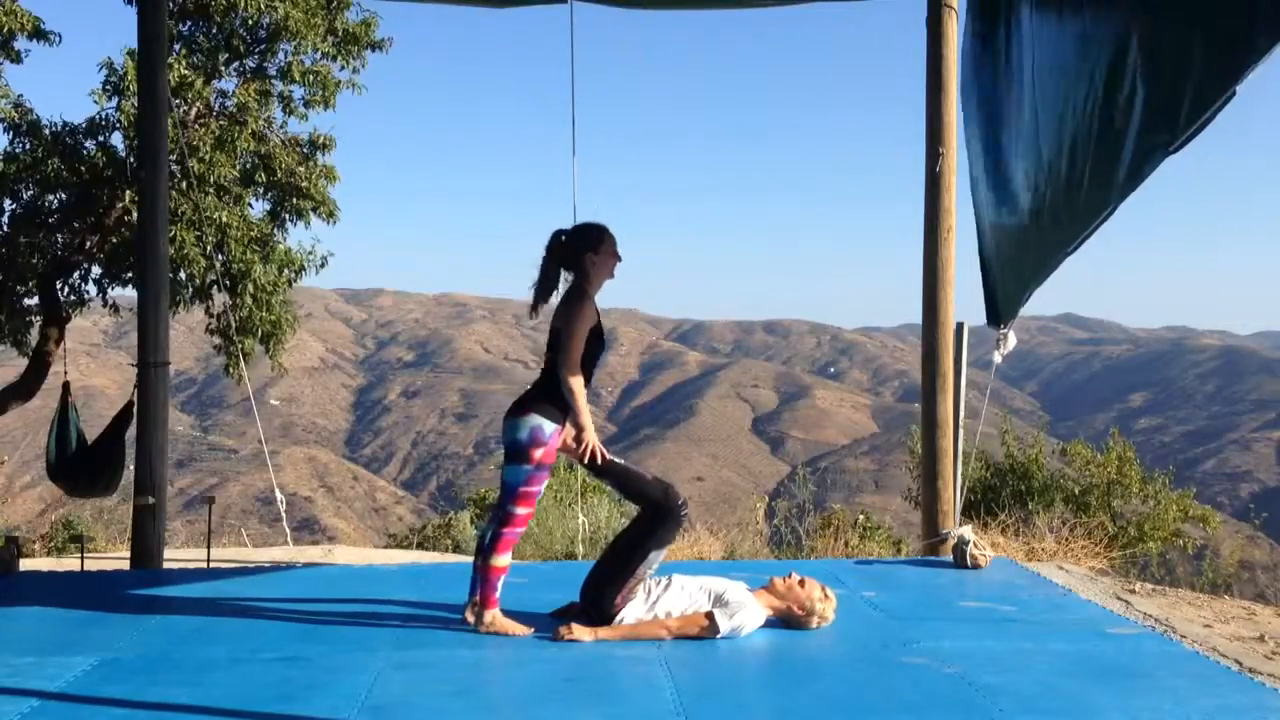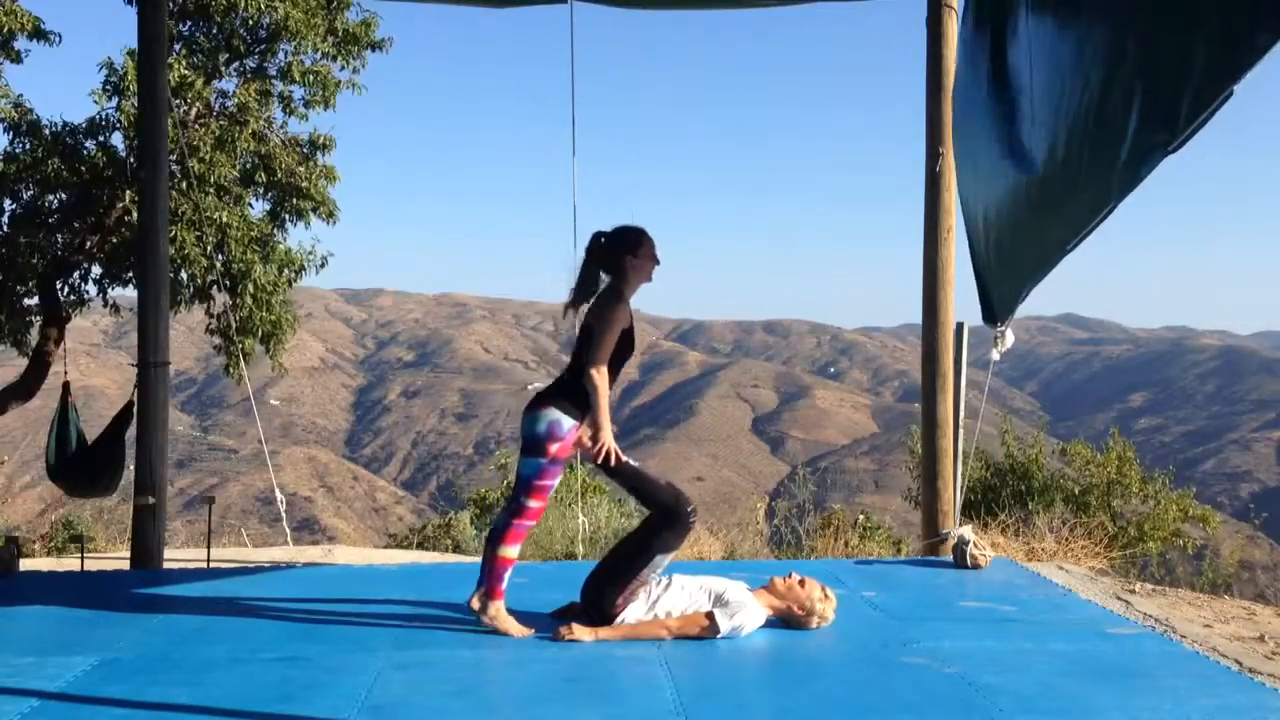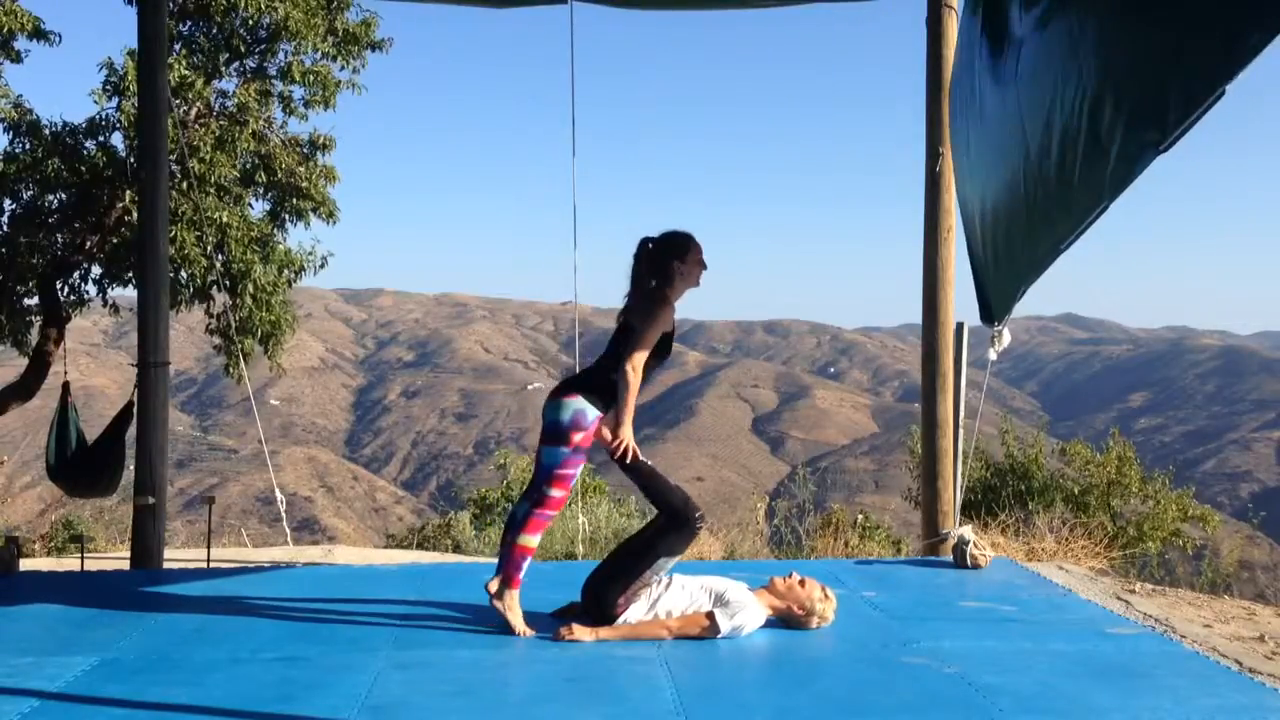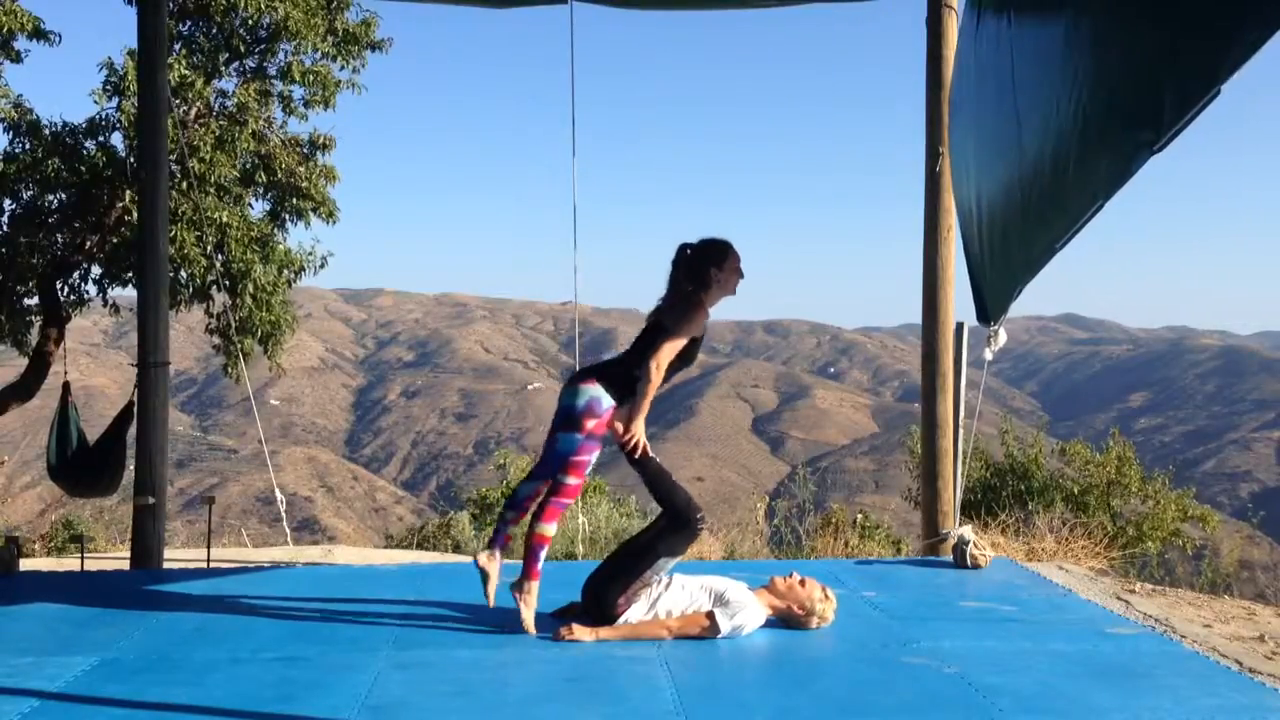
dt=0.2s
person 1, frame 1
left shoulder: (576, 300)
right shoulder: (582, 303)
right elbow: (569, 371)
left wrist: (569, 423)
right wrist: (586, 427)
left hip: (534, 416)
right hip: (538, 421)
left knee: (505, 513)
right knee: (514, 517)
left ankle: (476, 604)
right ankle: (487, 613)
person 1, frame 2
left shoulder: (608, 300)
right shoulder: (617, 305)
right elbow: (596, 369)
left wrist: (588, 422)
right wrist: (604, 428)
left hip: (551, 411)
right hip: (557, 417)
left knee: (520, 506)
right knee: (526, 510)
left ankle: (484, 596)
right ankle: (492, 604)
person 1, frame 3
left shoulder: (649, 300)
right shoulder: (662, 308)
right elbow: (631, 368)
left wrist: (611, 416)
right wrist: (625, 424)
left hip: (572, 400)
right hip: (579, 408)
left knee: (539, 493)
right knee: (547, 501)
left ankle: (501, 580)
right ankle: (508, 591)
person 1, frame 4
left shoulder: (683, 303)
right shoulder: (697, 313)
right elbow: (655, 365)
left wrist: (625, 411)
right wrist: (638, 420)
left hip: (589, 388)
right hip: (595, 398)
left knee: (544, 475)
right knee: (562, 491)
left ankle: (493, 553)
right ankle: (528, 582)
person 2, frame 1
left shoulder: (746, 616)
right shoulder: (743, 595)
left elbow: (670, 629)
left wrist: (596, 633)
left hip: (614, 606)
right hip: (613, 603)
left knee: (669, 505)
person 2, frame 2
left shoulder: (746, 616)
right shoulder: (743, 596)
left elbow: (671, 628)
left wrist: (596, 633)
left hip: (615, 607)
right hip: (613, 602)
left knee: (679, 512)
person 2, frame 3
left shoulder: (746, 616)
right shoulder: (744, 597)
left elbow: (671, 628)
left wrist: (596, 633)
left hip: (615, 606)
right hip: (613, 600)
left knee: (686, 518)
person 2, frame 4
left shoulder: (747, 615)
right shoulder: (743, 597)
left elbow: (671, 628)
left wrist: (596, 633)
left hip: (615, 605)
right hip: (614, 601)
left knee: (687, 518)
